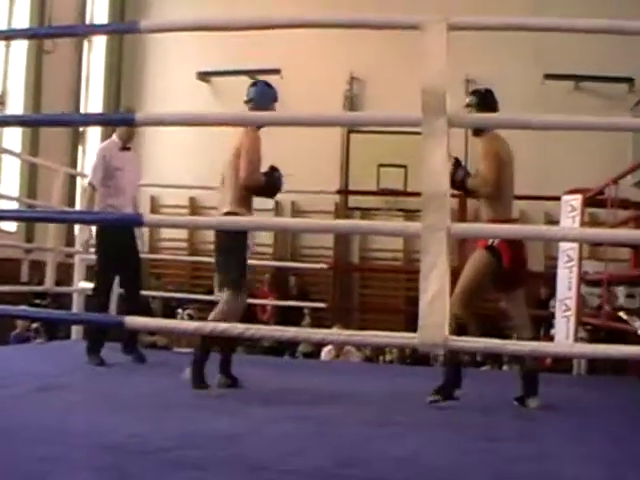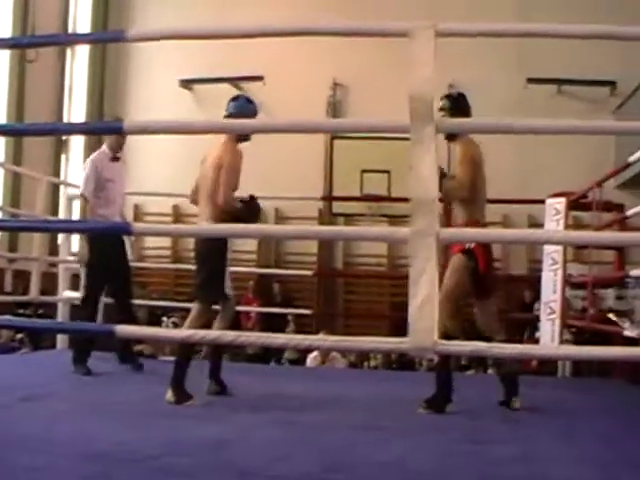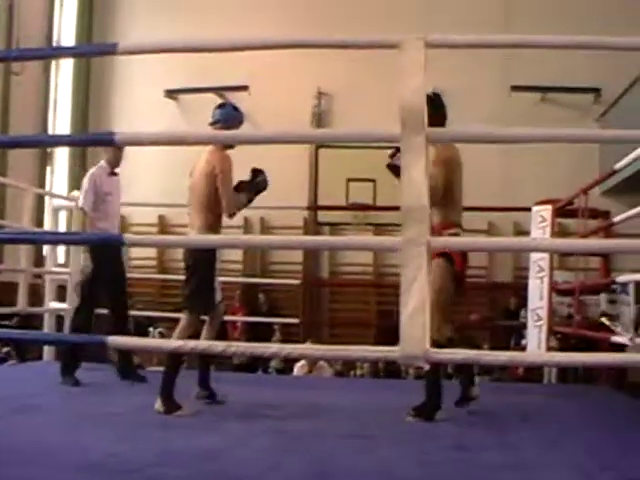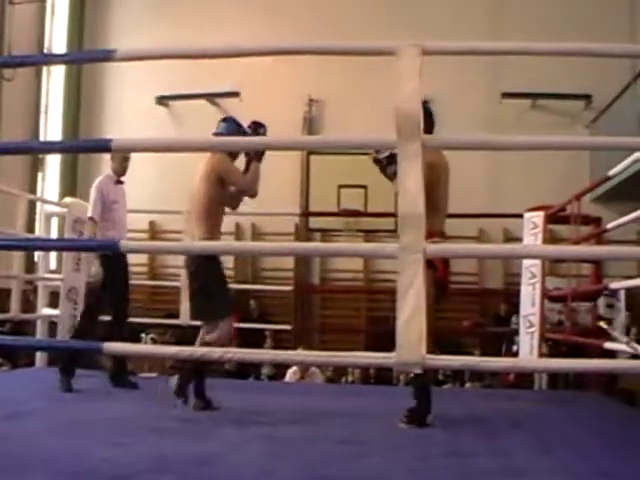
dt=0.2s
person 1, frame 1
left shoulder: (488, 144)
right shoulder: (501, 144)
left elbow: (489, 188)
left wrist: (459, 174)
right wrist: (462, 181)
left hip: (496, 236)
right hip: (508, 236)
left knee: (459, 303)
right knee: (518, 315)
left ankle: (451, 382)
right ankle: (530, 391)
person 1, frame 2
left shoulder: (463, 148)
right shoulder: (467, 148)
left elbow: (463, 192)
left wrist: (436, 176)
right wrist: (441, 181)
left hip: (469, 238)
right hip: (474, 237)
left knee: (444, 312)
right knee: (487, 319)
left ankle: (443, 393)
right ankle: (511, 392)
person 1, frame 3
left shoulder: (440, 150)
right shoulder: (446, 150)
left elbow: (434, 194)
left wrist: (404, 172)
left hip: (445, 239)
right hip: (449, 237)
left knee: (434, 320)
right knee: (443, 318)
left ankle: (432, 401)
right ankle: (466, 381)
person 1, frame 4
left shoulder: (425, 157)
right shoulder: (435, 157)
left wrist: (391, 170)
right wrist: (393, 170)
left hip: (428, 247)
right hip: (432, 246)
left ankle: (420, 408)
right ankle: (421, 403)
person 2, frame 1
left shoulder: (242, 137)
right shoulder: (251, 137)
right elbow: (246, 178)
left wrist: (262, 182)
right wrist: (270, 181)
left hip: (229, 221)
left knee: (235, 297)
right knee: (233, 299)
left ankle: (225, 370)
right ankle: (197, 368)
person 2, frame 2
left shoulder: (215, 151)
right shoulder: (232, 152)
left elbow: (194, 197)
right elbow: (224, 202)
left wrist: (239, 207)
right wrist: (245, 211)
left hip: (207, 234)
right hip: (214, 237)
left knee: (227, 304)
right knee: (202, 309)
left ankle: (215, 377)
right ankle: (176, 386)
person 2, frame 3
left shoulder: (204, 159)
right shoulder: (221, 158)
right elbow: (230, 209)
left wrist: (239, 190)
right wrist: (250, 192)
left hip: (195, 245)
right hip: (202, 247)
left knee: (214, 314)
right knee: (191, 320)
left ankle: (204, 385)
right ankle: (165, 397)
person 2, frame 4
left shoulder: (211, 167)
right shoulder: (219, 162)
left elbow: (234, 201)
right elbow: (251, 190)
left wrist: (250, 160)
right wrist: (256, 158)
left hip: (196, 253)
right hip: (205, 254)
left knee: (211, 324)
right knee: (225, 327)
left ankle: (199, 394)
right ankle: (183, 376)
person 3, frame 1
left shoulder: (133, 156)
right shoulder: (105, 151)
right elbow: (92, 189)
right wrist: (87, 226)
left hip: (127, 226)
right hip: (109, 225)
left knee: (133, 283)
right knee: (104, 286)
left ankle: (130, 343)
right ankle: (93, 348)
person 3, frame 2
left shoulder: (120, 165)
right shoulder: (95, 162)
right elbow: (85, 201)
right wrist: (85, 240)
left hip: (116, 235)
right hip: (99, 234)
left knee: (124, 293)
right knee: (92, 296)
left ankle: (126, 351)
right ankle: (80, 357)
person 3, frame 3
left shoulder: (116, 178)
right shoulder: (94, 176)
right elbow: (85, 215)
right wrist: (87, 253)
left hip: (113, 248)
right hip: (99, 248)
left knee: (120, 307)
right knee: (85, 307)
left ankle: (125, 365)
right ankle: (68, 368)
person 3, frame 4
left shoulder: (121, 188)
right shoulder: (101, 185)
right elbow: (92, 224)
right wrist: (95, 261)
left hip: (119, 256)
right hip: (105, 256)
left knee: (120, 314)
right knee: (91, 313)
left ankle: (118, 372)
right ankle: (66, 371)
